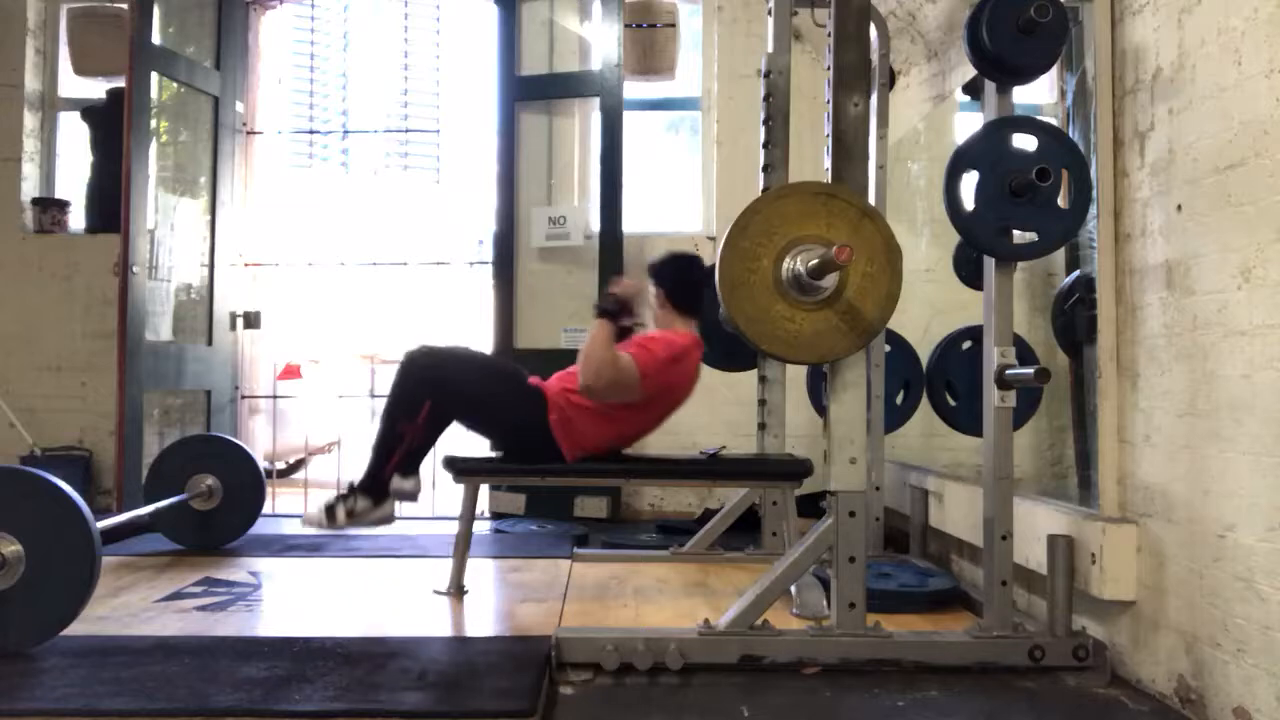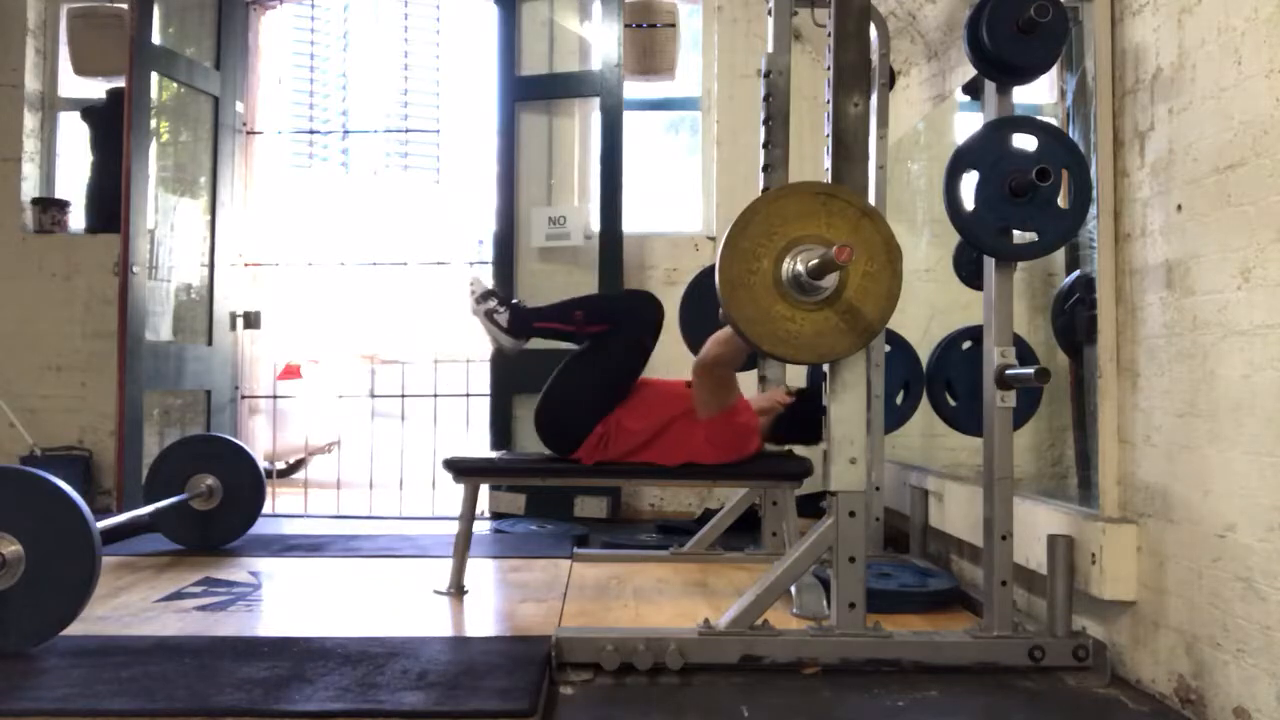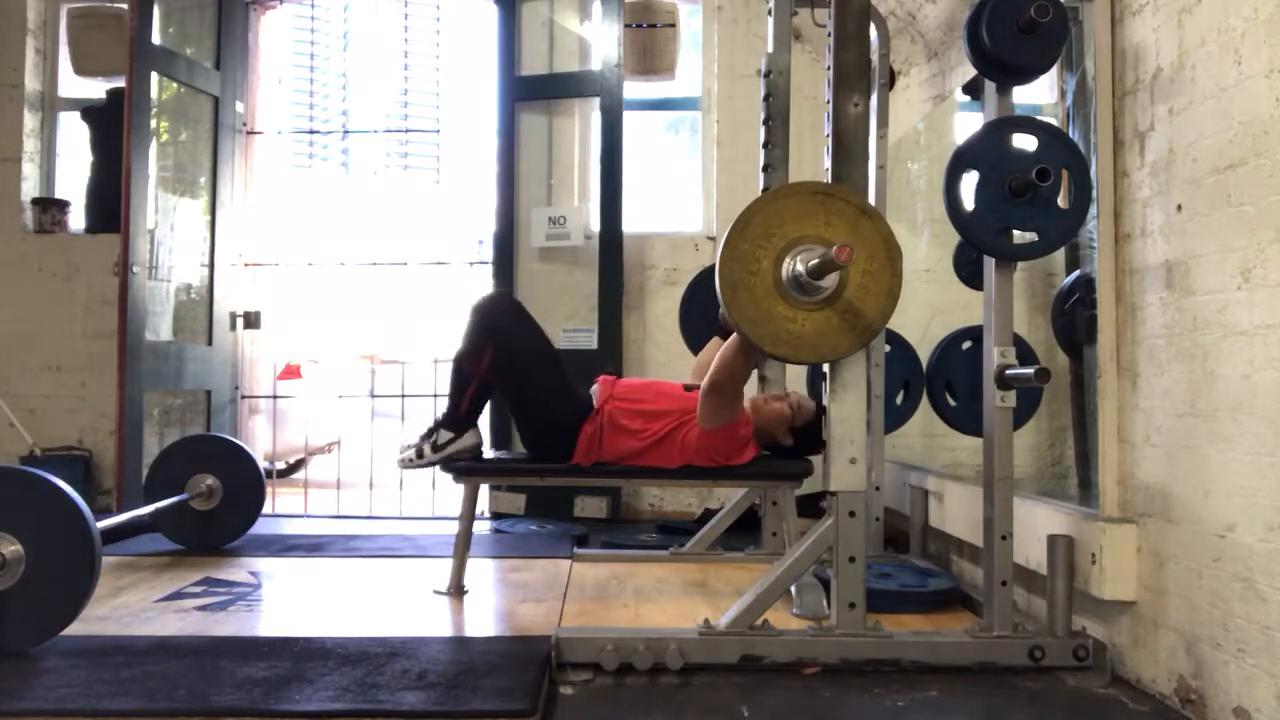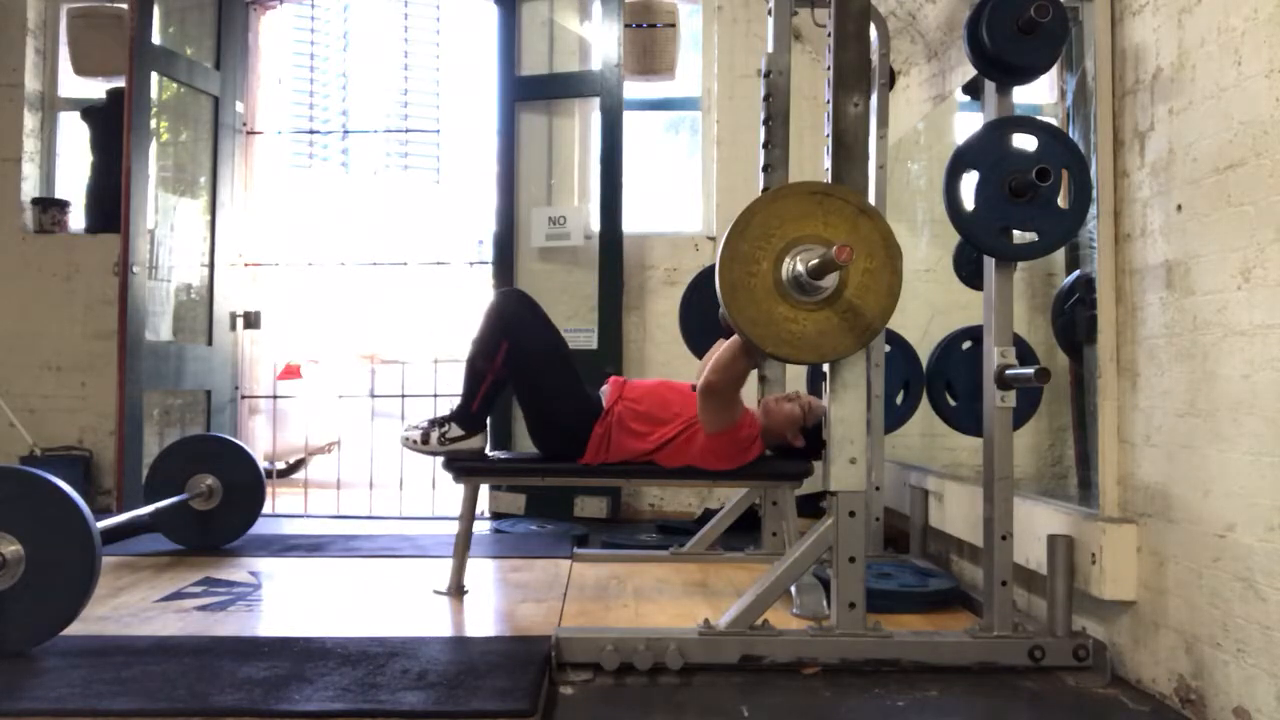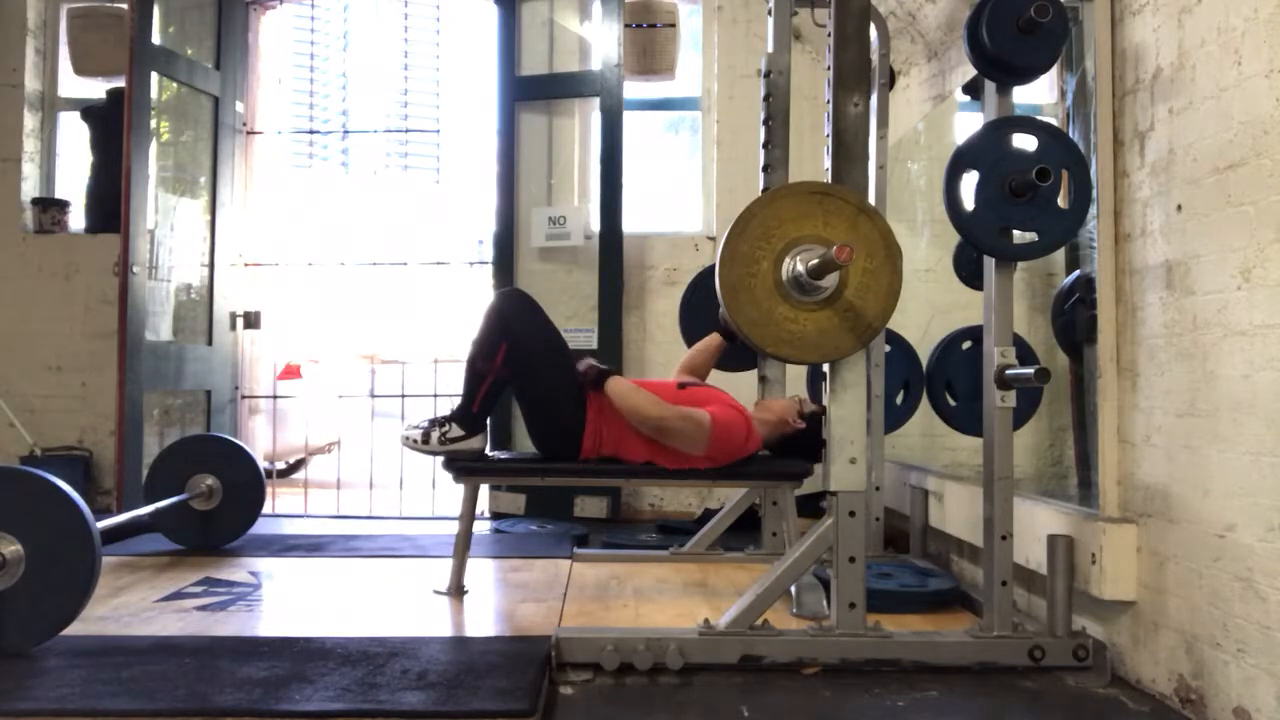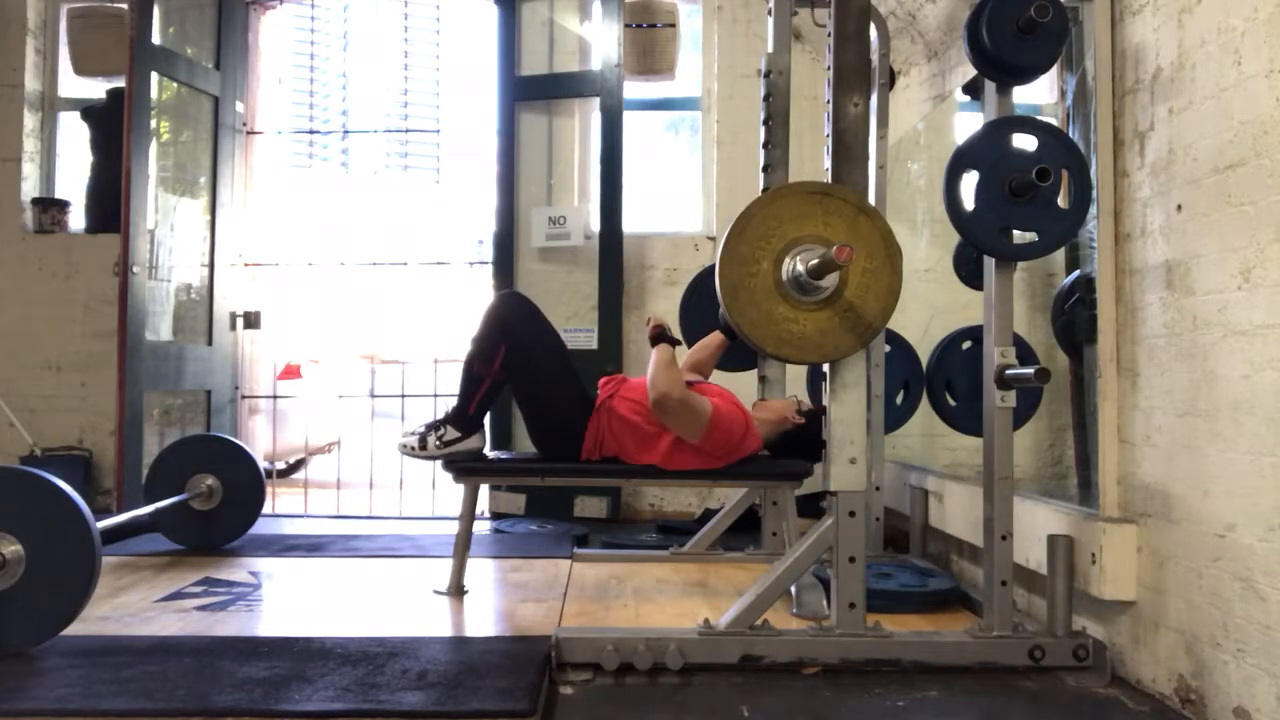
dt=0.7s
person 1, frame 1
left shoulder: (668, 349)
right shoulder: (684, 349)
left elbow: (595, 382)
left wrist: (608, 312)
right wrist: (623, 321)
left hip: (548, 430)
right hip: (556, 423)
left knee: (423, 368)
right knee: (448, 368)
left ankle: (371, 497)
right ankle: (402, 472)
person 1, frame 2
left shoulder: (733, 430)
right shoulder: (739, 431)
left elbow: (707, 366)
right elbow: (711, 368)
left hip: (574, 424)
right hip: (583, 425)
left knee: (642, 309)
right knee: (638, 314)
left ankle: (514, 322)
right ankle: (517, 323)
person 1, frame 3
left shoulder: (731, 442)
right shoulder: (737, 429)
left elbow: (718, 383)
right elbow: (703, 376)
right wrist: (735, 325)
left hip: (571, 434)
right hip: (584, 414)
left knee: (495, 315)
right knee: (499, 310)
left ankle: (456, 429)
right ankle: (458, 427)
person 1, frame 4
left shoulder: (740, 440)
right shoulder: (742, 428)
left elbow: (711, 386)
right elbow: (711, 381)
right wrist: (737, 330)
left hip: (580, 433)
right hip: (593, 415)
left knee: (510, 310)
right knee: (513, 308)
left ankle: (465, 427)
right ankle: (465, 423)
person 1, frame 5
left shoulder: (735, 430)
right shoulder: (737, 424)
left elbow: (659, 420)
right elbow: (685, 376)
left wrist: (602, 378)
right wrist: (726, 332)
left hip: (577, 431)
right hip: (587, 420)
left knee: (511, 308)
right knee: (514, 310)
left ankle: (465, 427)
right ankle: (467, 424)
person 1, frame 6
left shoulder: (733, 428)
right shoulder: (736, 425)
left elbow: (666, 397)
right elbow: (689, 372)
left wrist: (662, 340)
right wrist: (729, 330)
left hip: (578, 431)
right hip: (589, 418)
left knee: (510, 311)
right knee: (513, 312)
left ankle: (461, 428)
right ankle: (463, 425)
